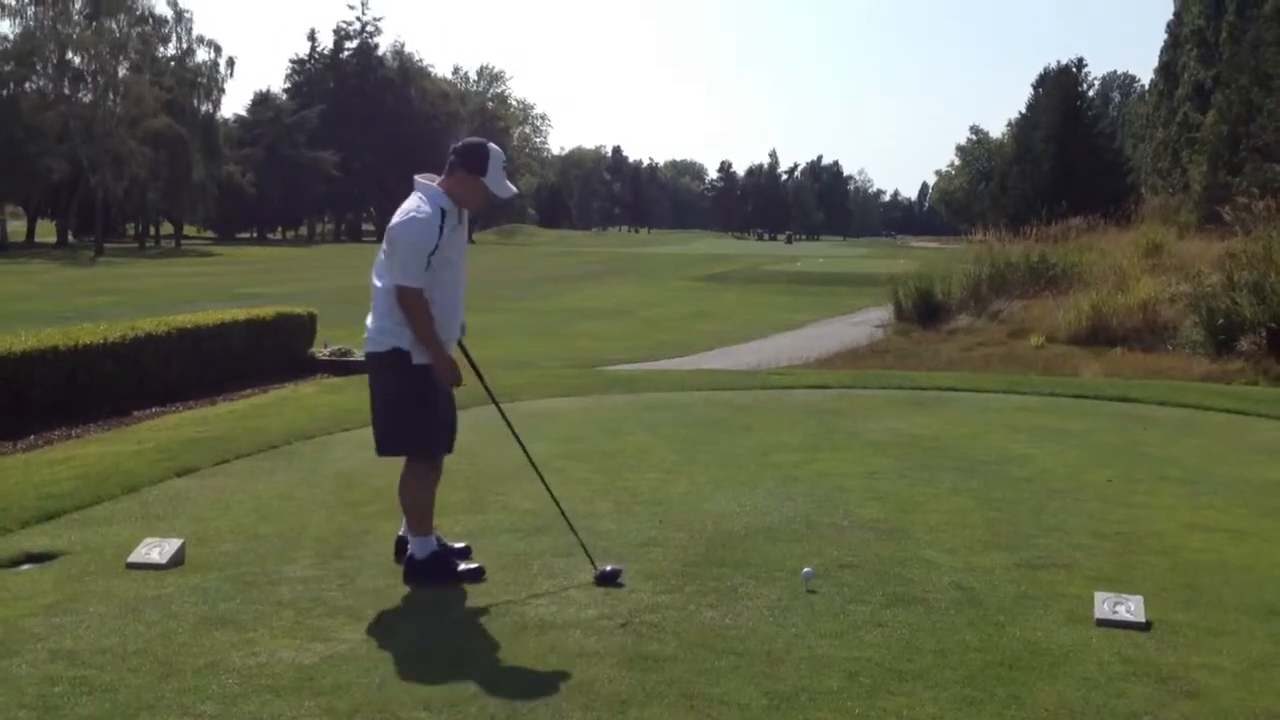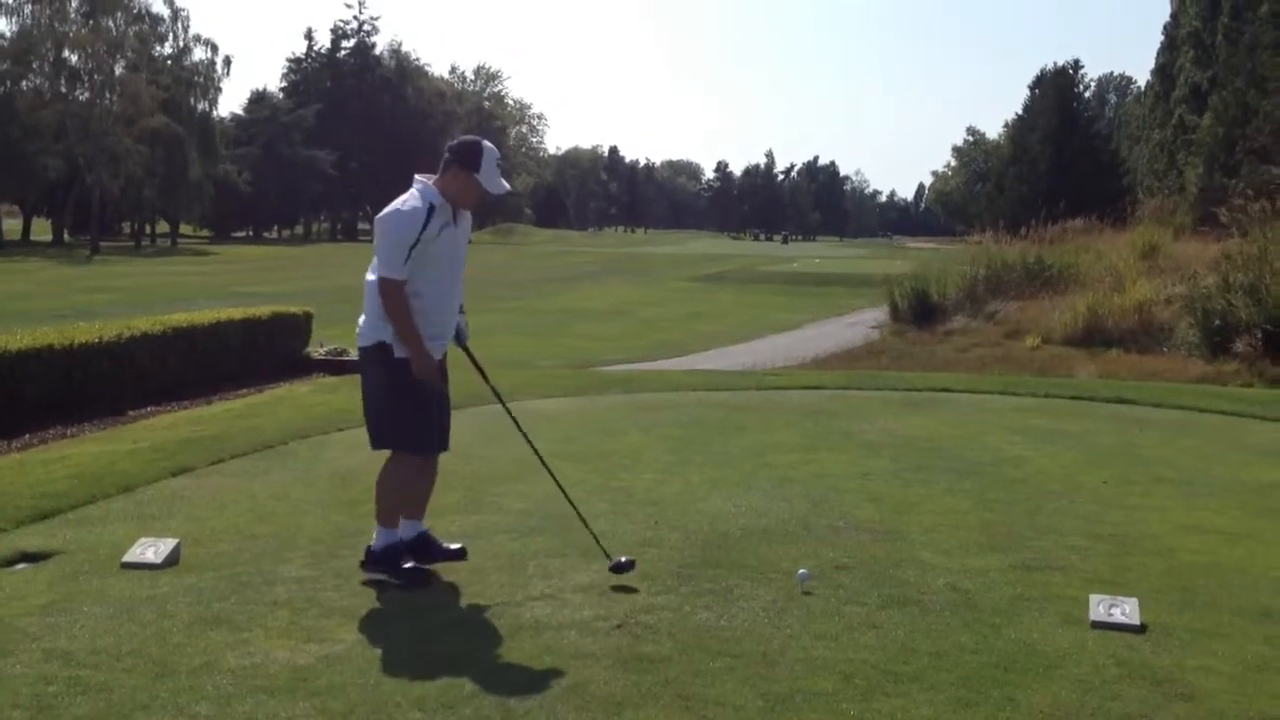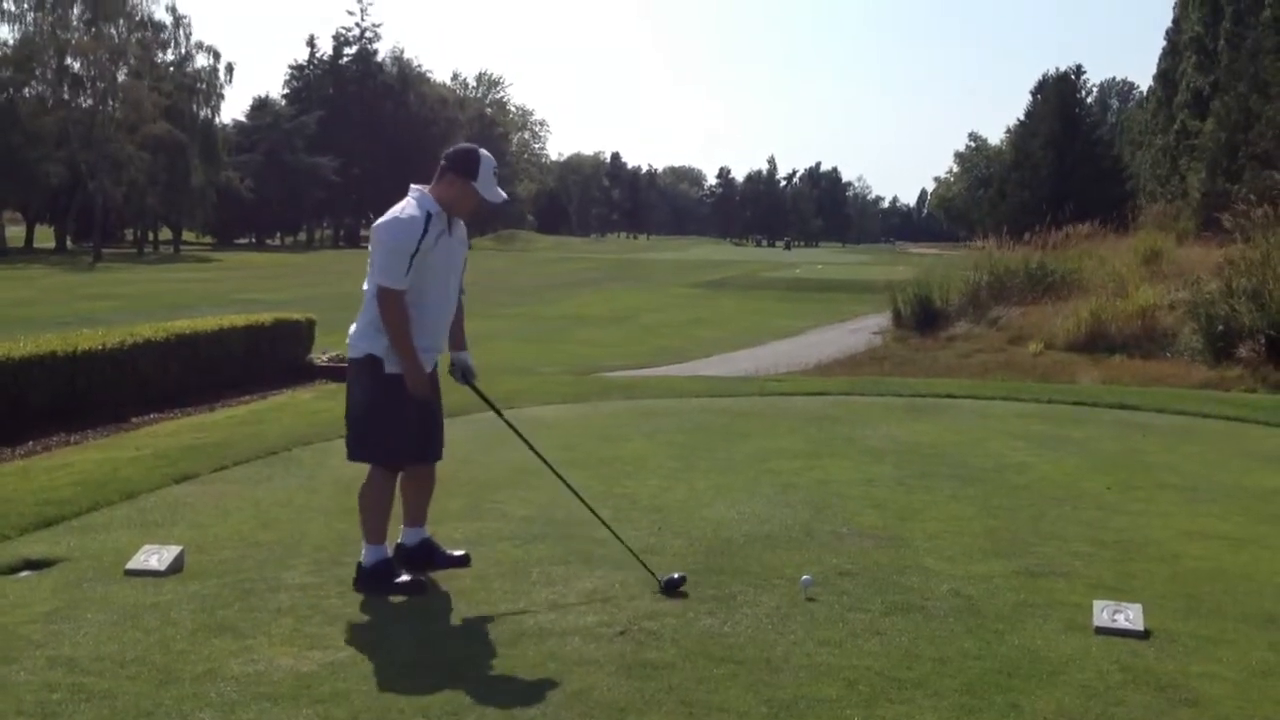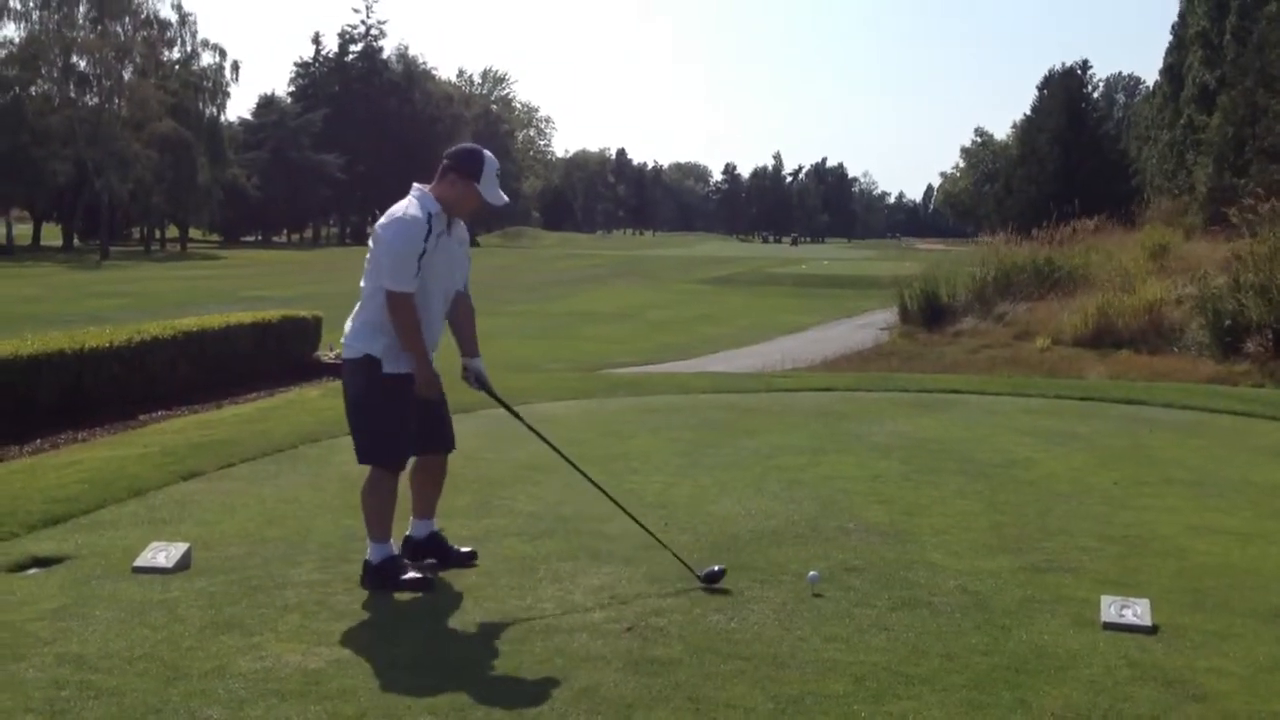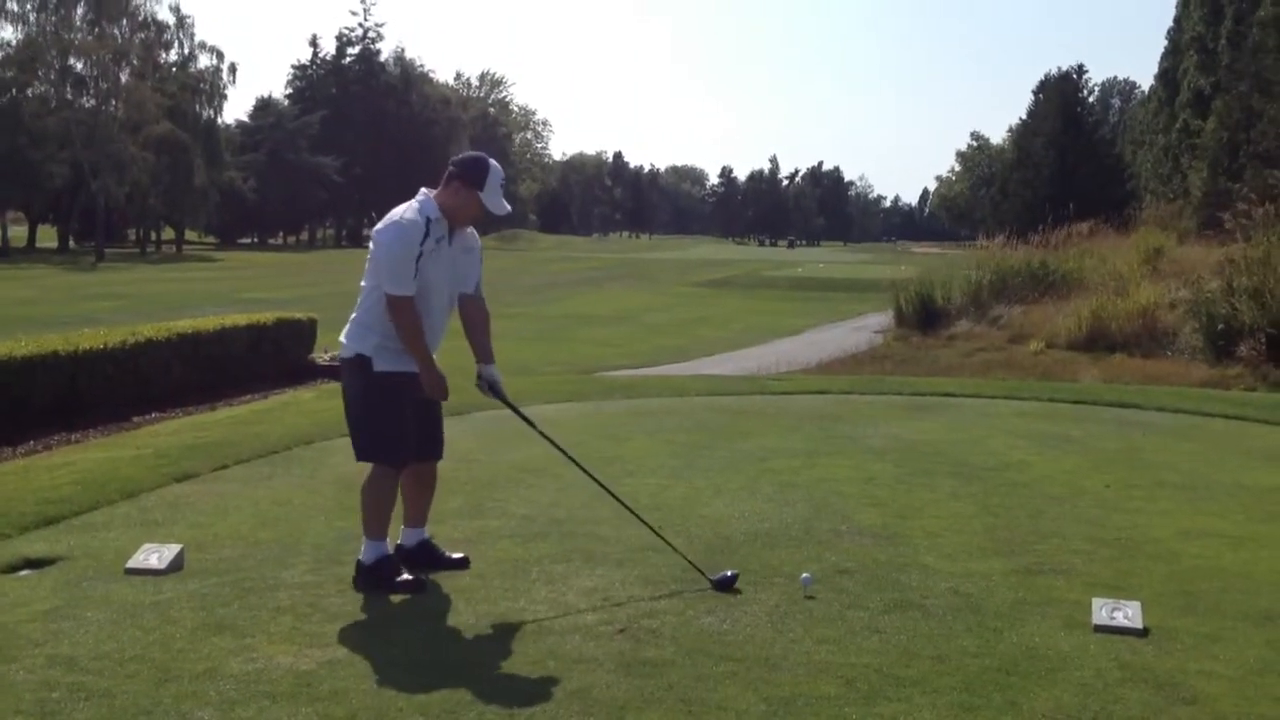
dt=0.3s
person 1, frame 1
left shoulder: (452, 212)
right shoulder: (421, 220)
right elbow: (409, 297)
left wrist: (454, 324)
right wrist: (442, 357)
left hip: (424, 352)
right hip: (403, 352)
left knee: (433, 452)
right knee: (421, 454)
left ankle: (416, 537)
right ankle: (422, 556)
person 1, frame 2
left shoulder: (460, 216)
right shoulder: (406, 216)
right elbow: (390, 289)
left wrist: (457, 316)
right wrist: (415, 352)
left hip: (429, 350)
right hip: (394, 351)
left knee: (428, 448)
right knee: (406, 449)
left ankle: (412, 535)
right ankle: (383, 547)
person 1, frame 3
left shoulder: (455, 227)
right shoulder: (404, 224)
right elbow: (389, 300)
left wrist: (459, 351)
right wrist: (409, 366)
left hip: (422, 362)
right hip: (385, 363)
left knee: (423, 459)
right knee: (387, 464)
left ankle: (414, 543)
right ankle: (373, 563)
person 1, frame 4
left shoulder: (455, 230)
right shoulder: (406, 224)
left elbow: (457, 299)
right elbow: (399, 303)
left wrist: (471, 358)
right wrist: (423, 369)
left hip: (414, 362)
right hip: (378, 360)
left knee: (435, 450)
right knee: (387, 463)
left ankle: (422, 536)
right ankle: (380, 560)
person 1, frame 5
left shoulder: (466, 239)
right shoulder: (404, 228)
left elbow: (472, 304)
right elbow: (400, 306)
left wrist: (486, 365)
right wrist: (429, 369)
left hip: (414, 364)
right hip: (376, 359)
left knee: (424, 457)
right knee: (389, 461)
left ankle: (414, 543)
right ankle: (374, 560)
